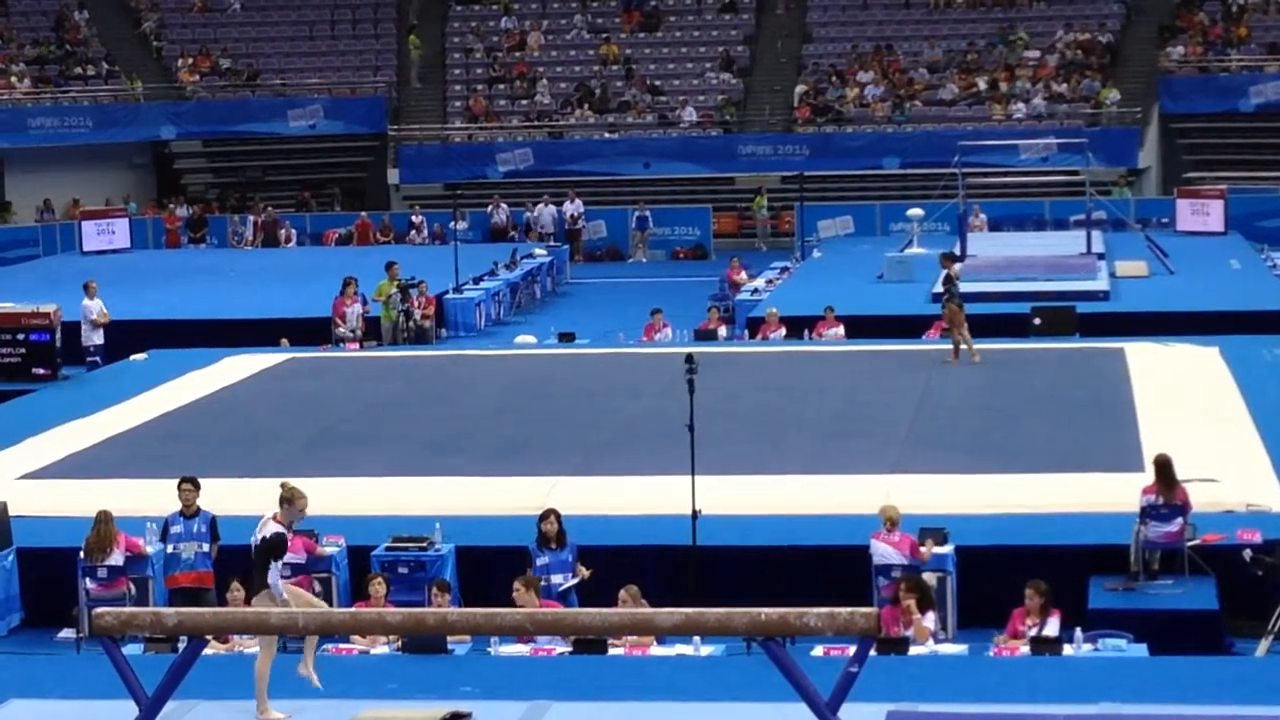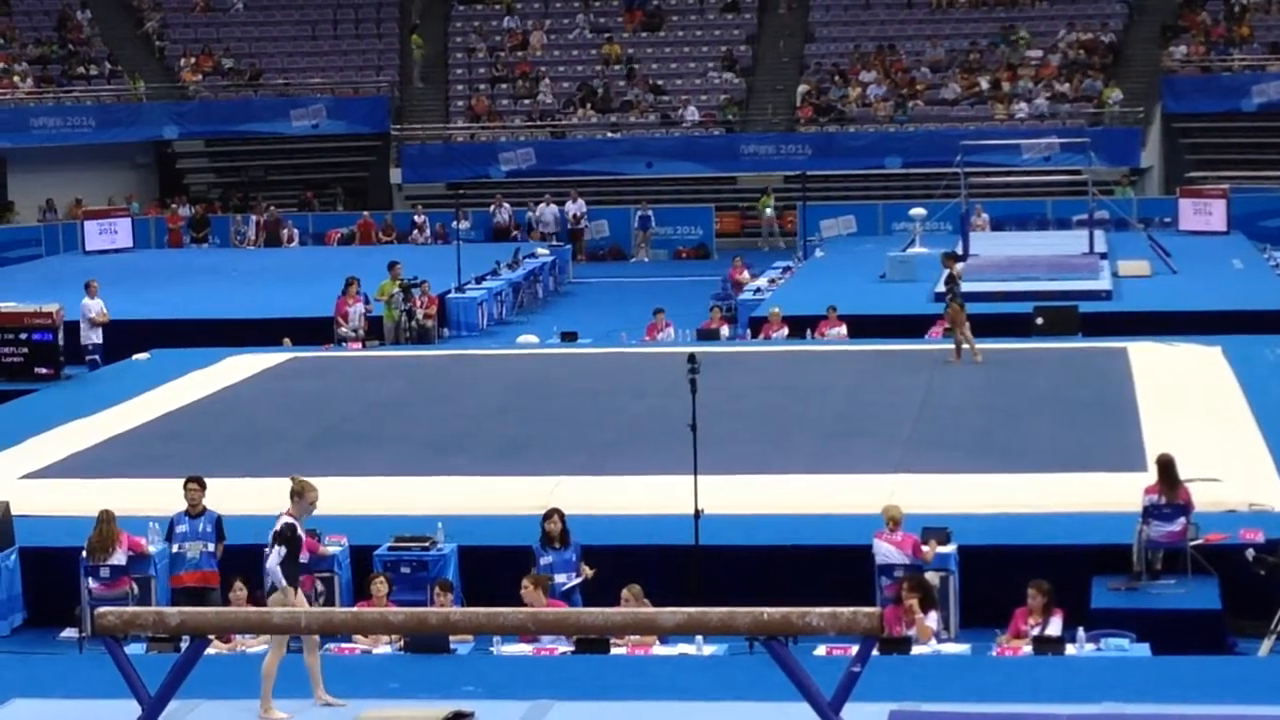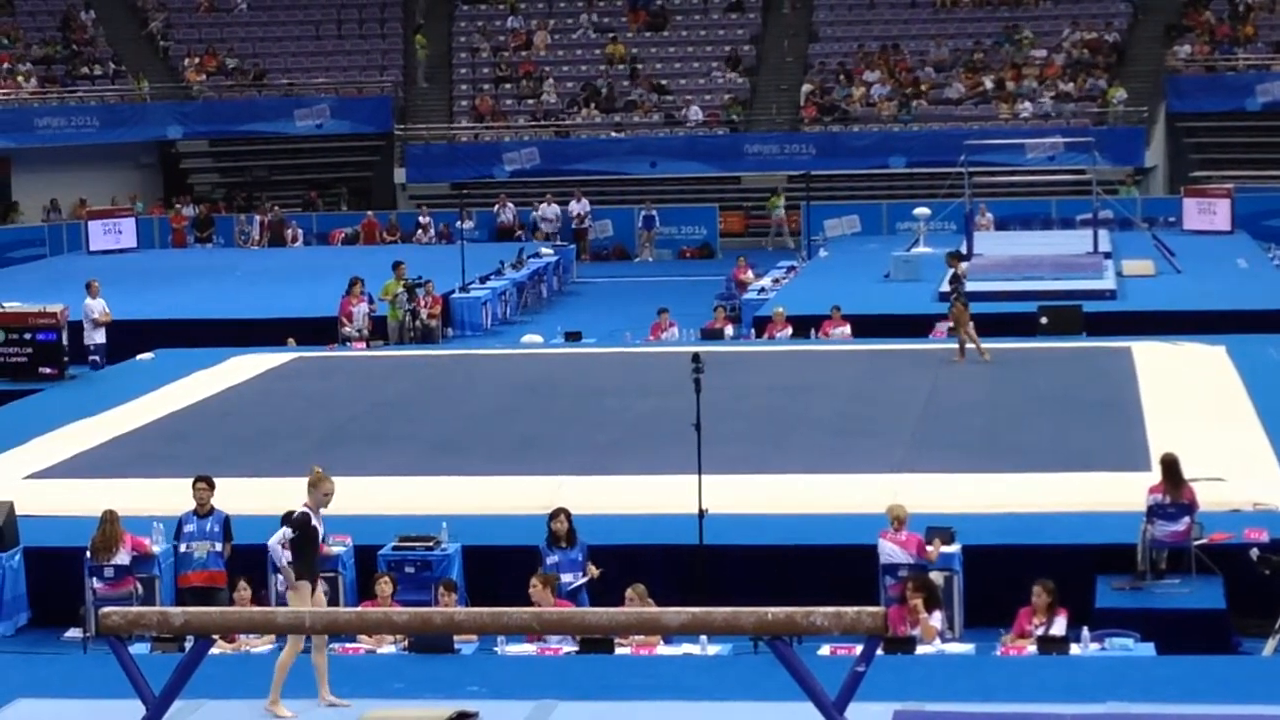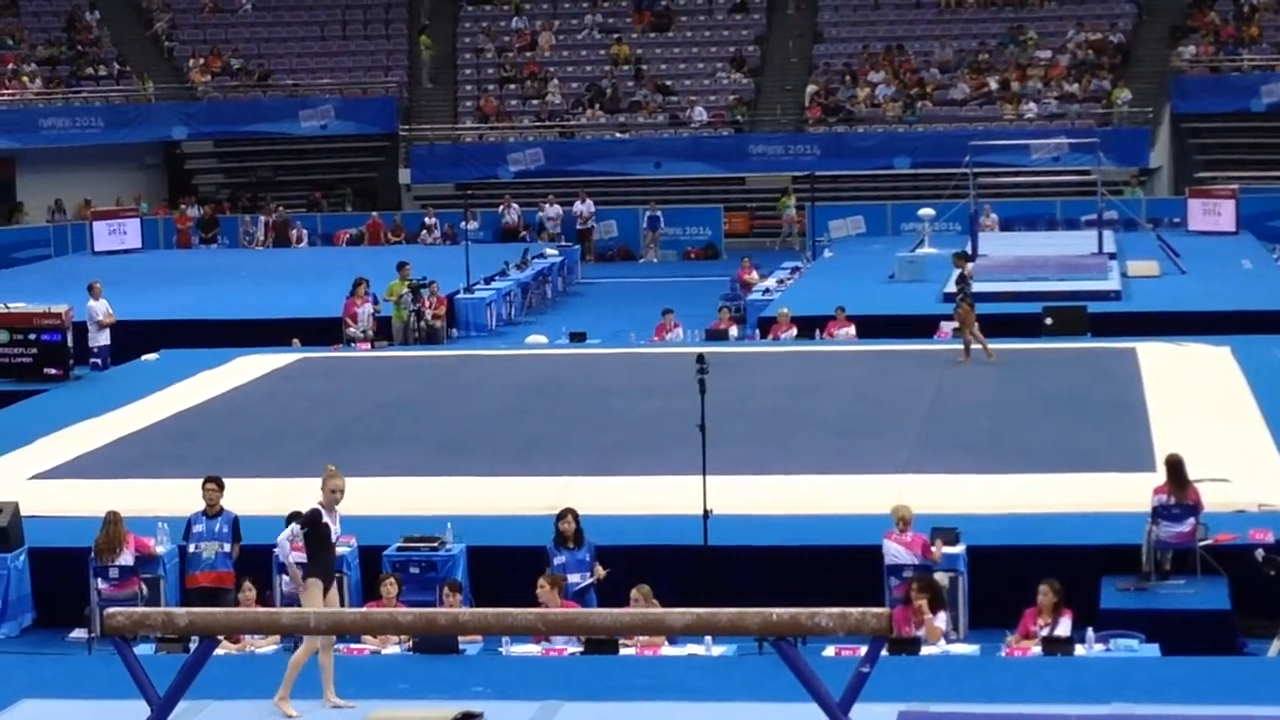
dt=0.2s
person 1, frame 1
left shoulder: (269, 519)
right shoulder: (278, 537)
left elbow: (254, 543)
right elbow: (273, 578)
right wrist: (287, 603)
left hip: (271, 585)
right hip: (265, 592)
left knee: (322, 610)
right knee: (268, 651)
left ankle: (307, 664)
person 1, frame 2
left shoulder: (291, 521)
right shoulder: (289, 528)
right elbow: (271, 565)
right wrist: (284, 592)
left hip: (290, 586)
right hip: (281, 590)
left knee: (313, 640)
right knee: (277, 649)
left ankle: (319, 693)
person 1, frame 3
left shoulder: (317, 516)
right shoulder: (303, 517)
right elbow: (273, 543)
right wrist: (286, 570)
left hip: (313, 582)
right hip: (300, 583)
left knee: (321, 640)
right knee: (295, 644)
left ankle: (324, 694)
person 1, frame 4
left shoulder: (336, 516)
right shoulder: (314, 514)
right elbow: (283, 539)
right wrist: (292, 569)
left hip: (329, 581)
right hip: (312, 581)
left knee: (329, 641)
right knee: (312, 643)
left ankle: (329, 695)
right ankle: (282, 696)
